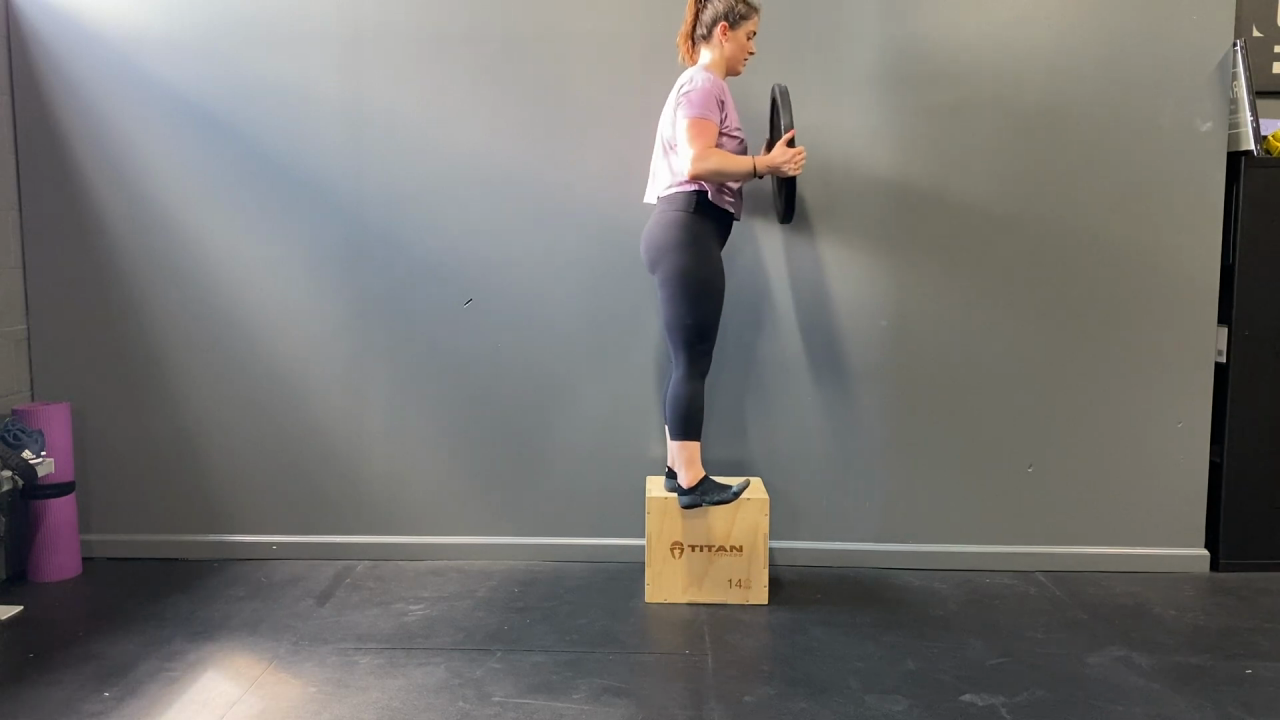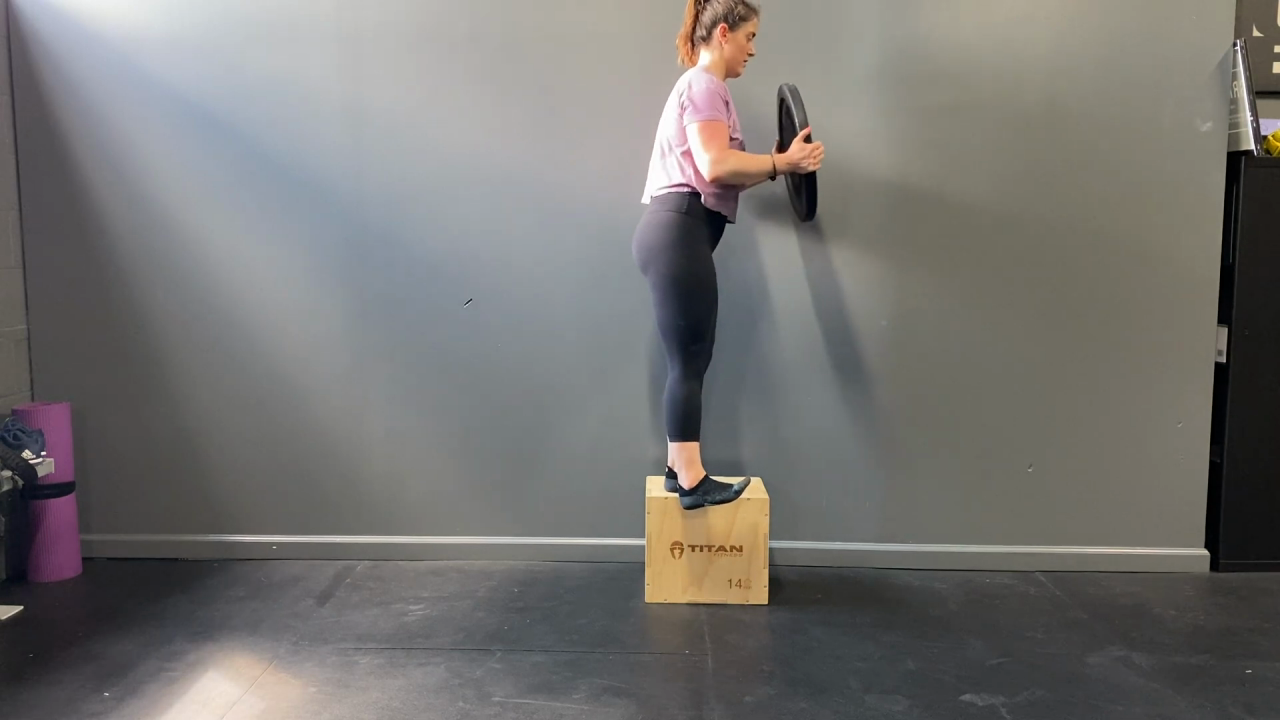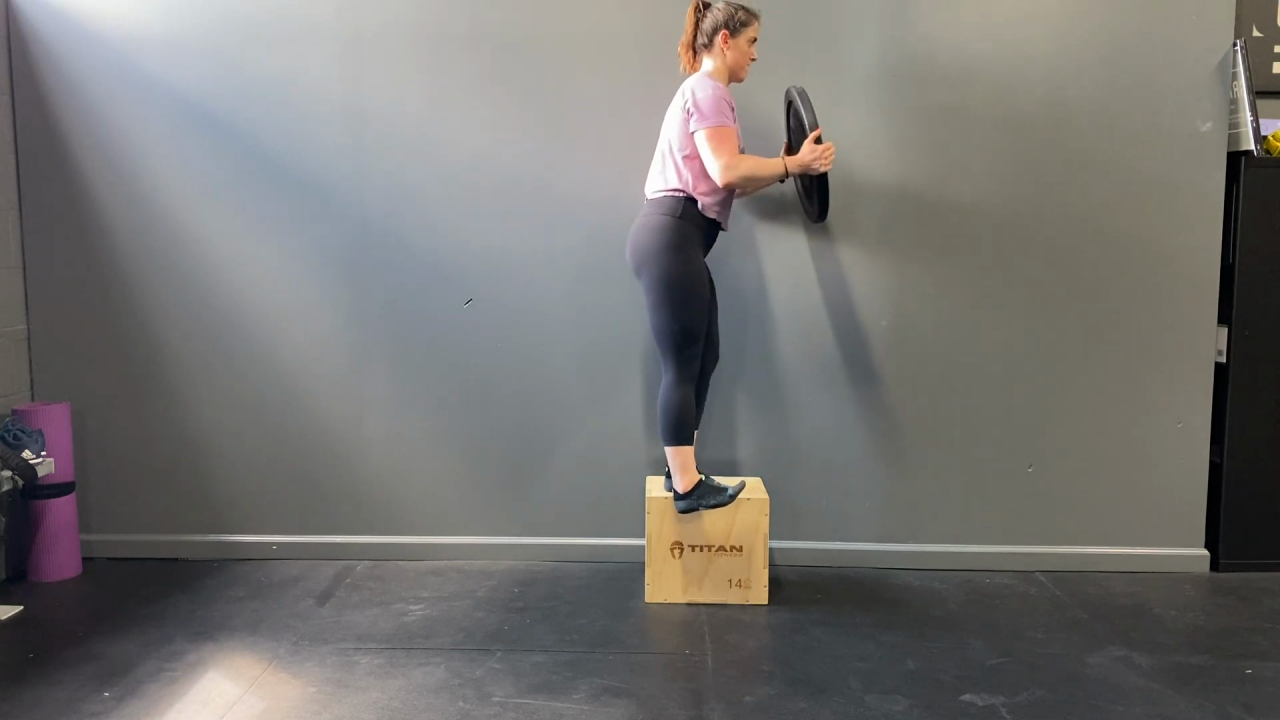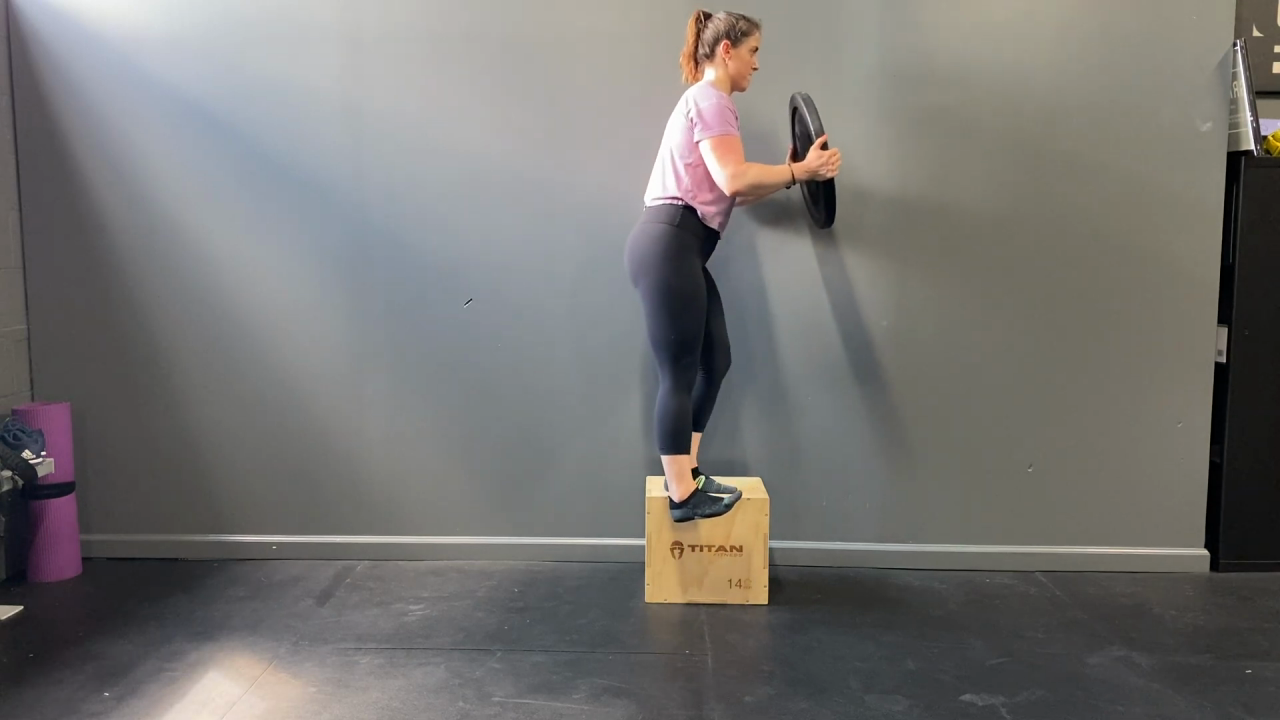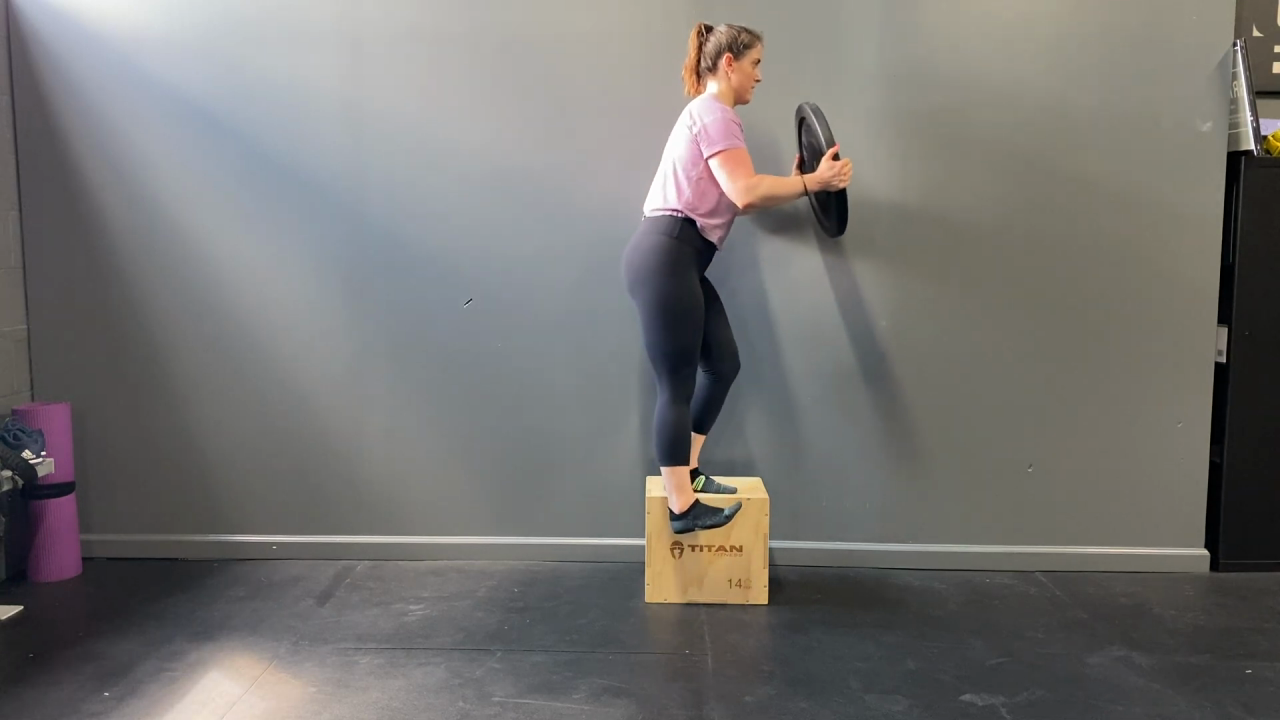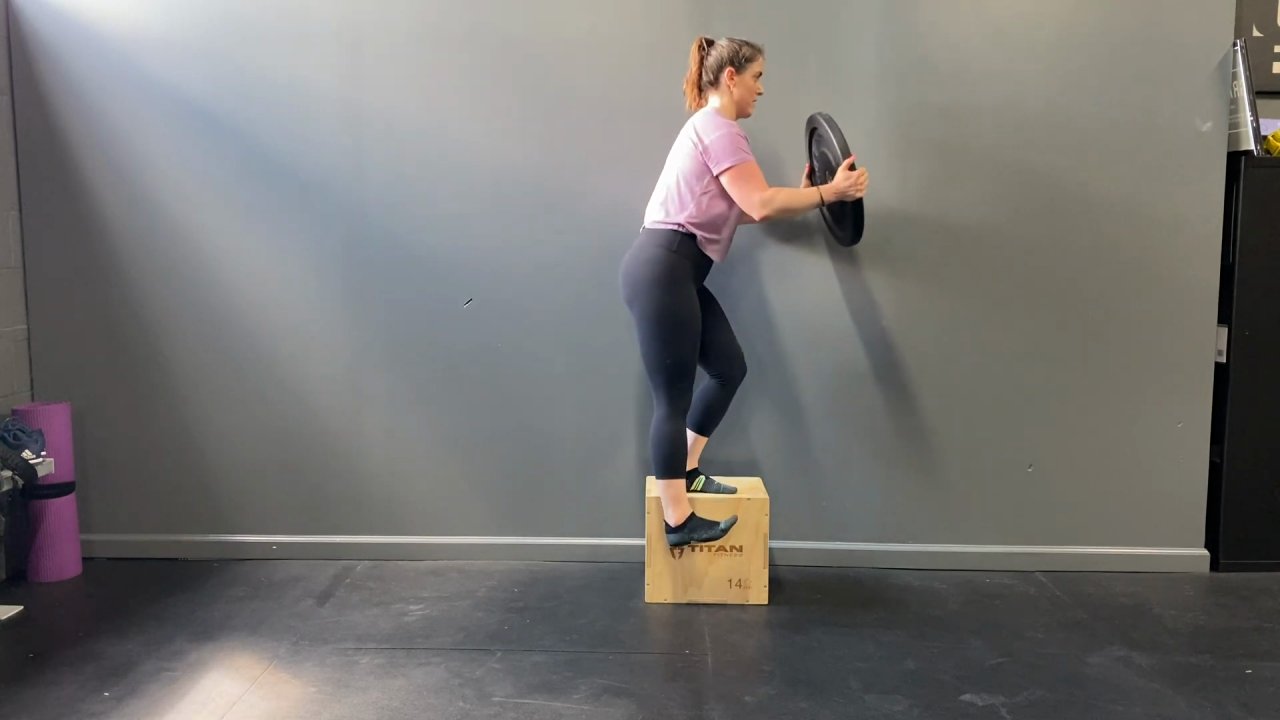
dt=0.2s
person 1, frame 1
left shoulder: (702, 85)
right shoulder: (703, 84)
right elbow: (696, 163)
left wrist: (764, 165)
right wrist: (764, 165)
left hip: (683, 233)
right hip: (687, 233)
left knee: (689, 362)
right knee: (692, 363)
left ankle: (679, 469)
right ankle: (692, 481)
person 1, frame 2
left shoulder: (701, 87)
right shoulder: (704, 86)
left elbow: (719, 176)
right elbow: (714, 166)
left wrist: (775, 165)
right wrist: (782, 162)
left hip: (679, 234)
right hip: (678, 234)
left knee: (691, 361)
right knee: (688, 363)
left ankle: (679, 468)
right ankle: (692, 481)
person 1, frame 3
left shoulder: (703, 93)
right shoulder: (708, 92)
left elbow: (725, 182)
right elbow: (726, 171)
left wrist: (782, 169)
right wrist: (794, 165)
left hip: (676, 241)
right hip: (670, 239)
left knee: (701, 361)
right knee: (683, 368)
left ankle: (682, 472)
right ankle: (687, 486)
person 1, frame 4
left shoulder: (706, 101)
right shoulder: (711, 101)
left elbow: (730, 192)
right elbow: (734, 179)
left wrist: (788, 174)
right wrist: (802, 171)
left hip: (678, 250)
right hip: (668, 247)
left knee: (713, 363)
right knee: (680, 375)
left ankle: (687, 473)
right ankle: (682, 495)
person 1, frame 5
left shoulder: (707, 114)
right shoulder: (714, 114)
left elbow: (734, 200)
right elbow: (745, 193)
left wrist: (795, 184)
right wrist: (813, 182)
left hip: (676, 260)
right hip: (665, 259)
left knee: (723, 364)
right knee: (677, 387)
left ankle: (688, 472)
right ankle: (683, 507)
person 1, frame 6
left shoulder: (709, 128)
right shoulder: (718, 129)
left elbow: (745, 208)
right elbow: (760, 205)
left wrist: (805, 194)
right wrist: (830, 192)
left hip: (674, 272)
right hip: (662, 272)
left knee: (729, 367)
right knee: (673, 400)
left ankle: (686, 471)
right ankle: (679, 520)
